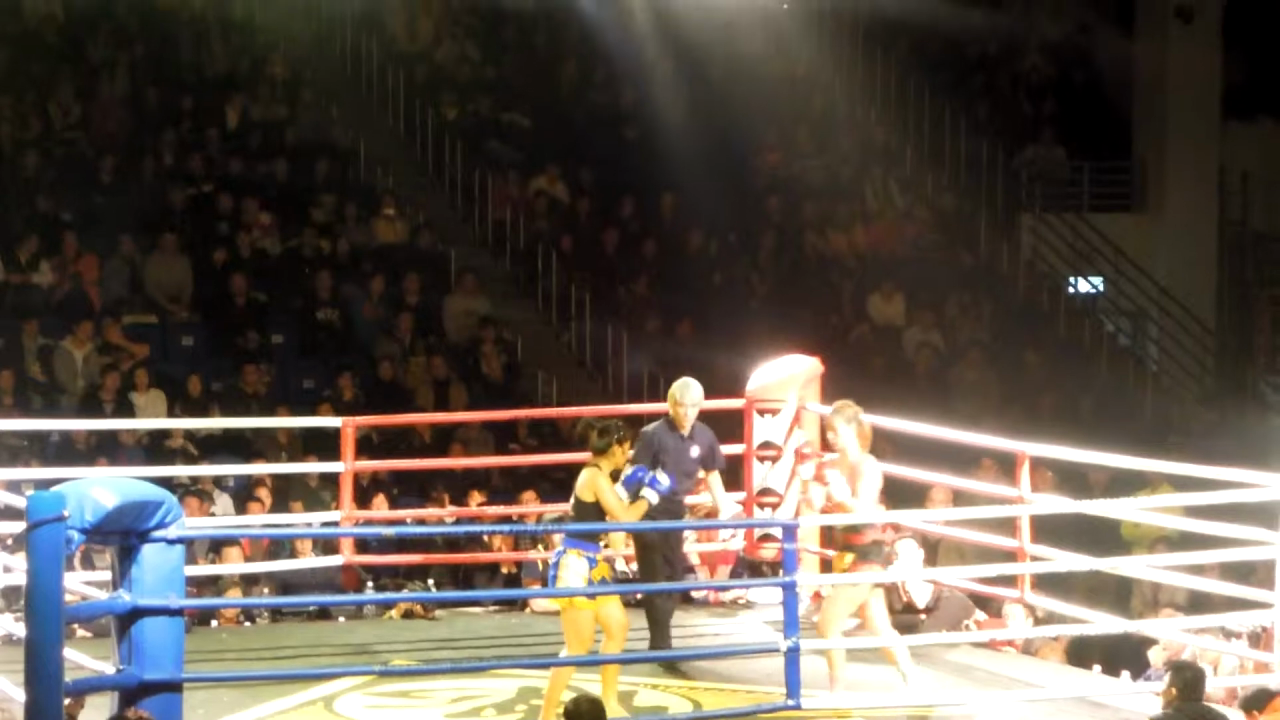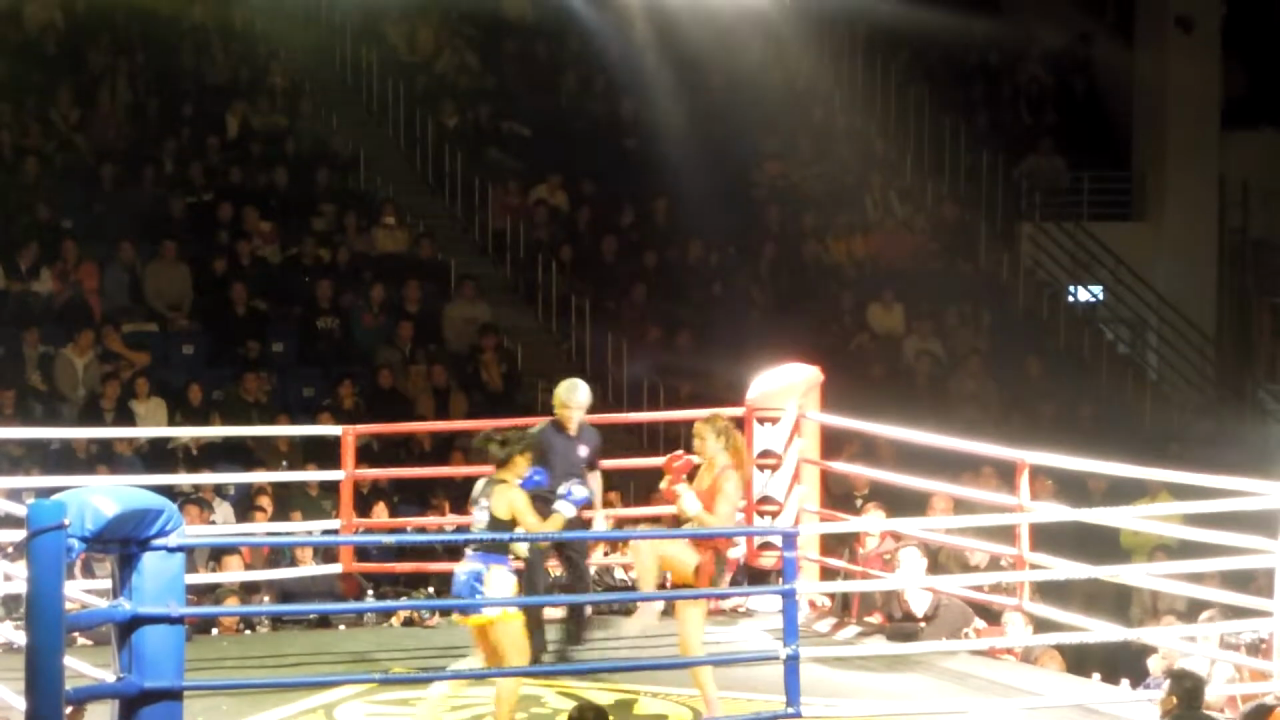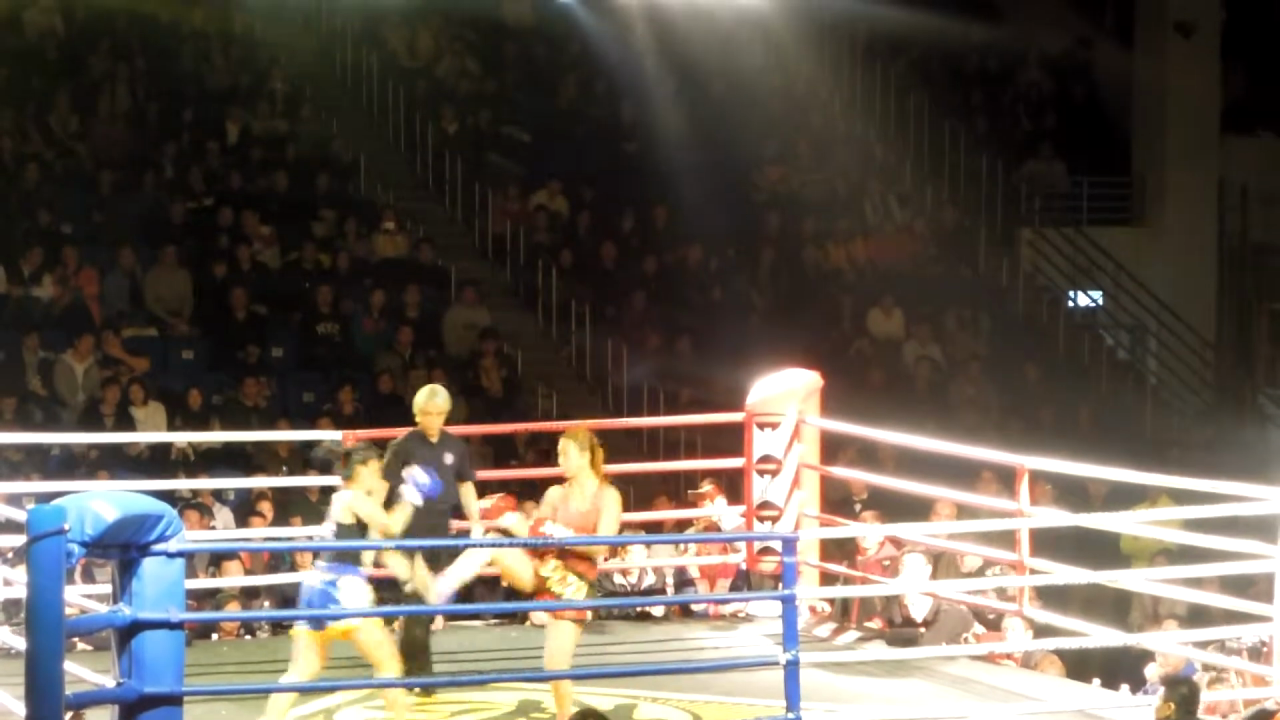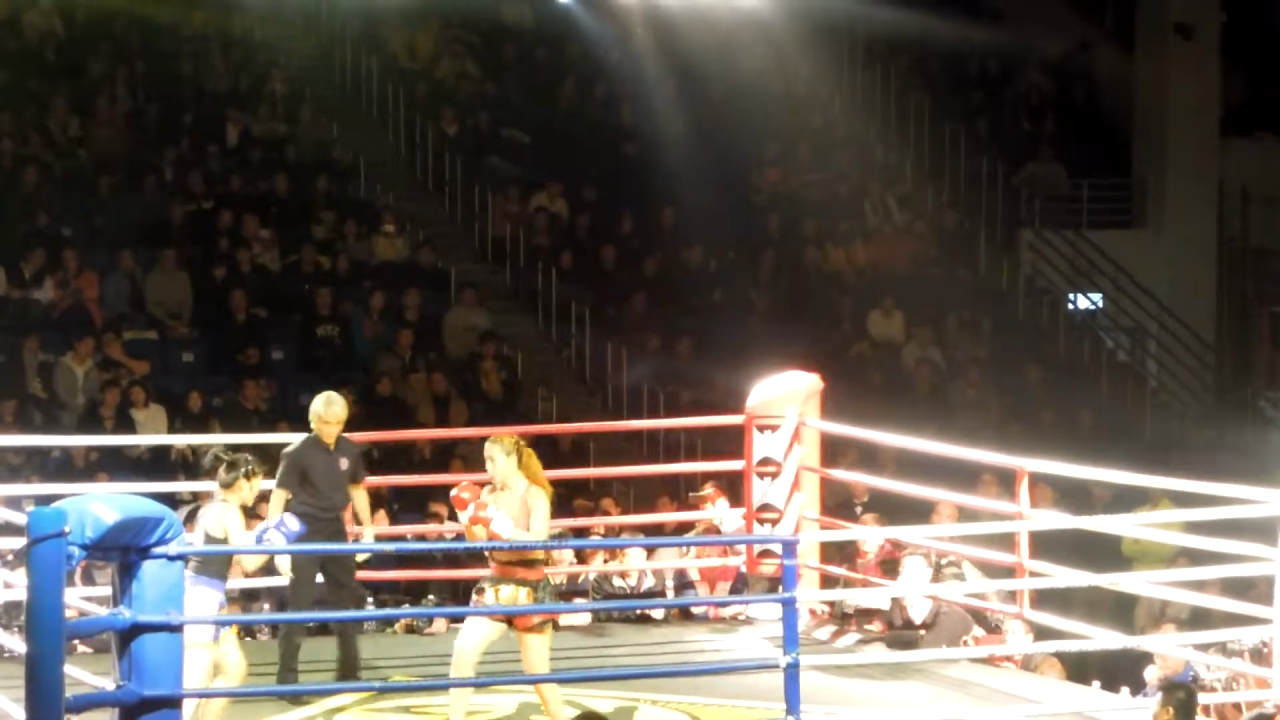
dt=0.7s
person 1, frame 1
left shoulder: (704, 436)
right shoulder: (652, 434)
left elbow: (712, 475)
left wrist: (724, 510)
left hip: (674, 510)
right hip: (647, 510)
left knee: (673, 579)
right knee: (655, 583)
left ankle: (660, 646)
right ankle: (663, 649)
person 1, frame 2
left shoulder: (591, 436)
right shoulder: (540, 435)
left wrist: (599, 512)
left hip: (571, 515)
right hip: (540, 514)
left knee: (580, 582)
right knee: (537, 585)
left ankle: (570, 646)
right ankle: (534, 655)
person 1, frame 3
left shoulder: (456, 446)
right shoulder: (403, 446)
left elbow: (466, 487)
right elbow: (382, 487)
left wrist: (477, 529)
left hip: (439, 530)
right hip: (410, 527)
left ankle: (410, 667)
right ankle: (419, 673)
person 1, frame 4
left shoulder: (349, 450)
right shoulder: (298, 453)
left elbow: (357, 490)
right elbow: (278, 498)
left wrist: (367, 531)
left hip: (335, 533)
right hip: (304, 534)
left knee: (349, 602)
right knee: (298, 608)
left ankle: (349, 673)
right ankle: (287, 681)
person 2, frame 1
left shoulder: (867, 466)
right shoulder: (835, 464)
left elbow: (862, 512)
right elbow: (820, 506)
left wrist: (842, 495)
right wrist: (811, 480)
left hip: (866, 552)
right hip: (850, 552)
left knee: (828, 624)
right knee: (878, 627)
left ankle: (836, 692)
right ankle: (912, 683)
person 2, frame 2
left shoulder: (728, 477)
right shoulder: (705, 470)
left elbow: (719, 523)
left wrist: (695, 509)
right wrist: (678, 491)
left hip: (707, 557)
right hip: (694, 557)
left knee: (644, 541)
right knee: (688, 642)
left ankle: (649, 606)
person 2, frame 3
left shoulder: (608, 496)
right shoulder: (555, 493)
left elbow: (602, 547)
right elbow: (538, 534)
left wrist: (565, 537)
right wrist: (507, 520)
left hip: (575, 583)
right hip: (543, 568)
left knee: (555, 665)
right knee: (490, 546)
right ankle: (439, 591)
person 2, frame 4
left shoulder: (535, 496)
right shoulder: (488, 496)
left elbow: (537, 542)
right elbow: (477, 540)
left wrist: (502, 528)
right wrist: (467, 517)
left hip: (529, 589)
right hip: (495, 585)
left knee: (537, 674)
right knee: (462, 654)
person 3, frame 1
left shoulder: (594, 475)
right shoulder: (595, 476)
right elbow: (625, 519)
left wrist: (626, 487)
right wrist: (651, 492)
left hip: (589, 562)
right hip: (576, 563)
left knee: (617, 627)
right knee: (578, 647)
person 3, frame 2
left shoulder: (483, 485)
right shoulder: (512, 493)
right elbow: (541, 533)
right wrist: (566, 505)
left hip: (469, 573)
right hip: (492, 578)
left knee: (489, 657)
right knee: (516, 660)
person 3, frame 3
left shoulder: (341, 499)
right shoulder: (355, 499)
left elbow: (380, 534)
right elbow: (390, 527)
right wrist: (411, 495)
left hip: (317, 586)
right hip: (345, 589)
left knee: (302, 670)
right knee: (390, 666)
person 3, frame 4
left shoulder: (212, 508)
right shoulder: (228, 512)
right elbow: (249, 562)
left wrist: (258, 538)
right wrist: (276, 539)
left hip: (204, 597)
right hip: (200, 599)
left knee: (234, 669)
right knee: (193, 686)
